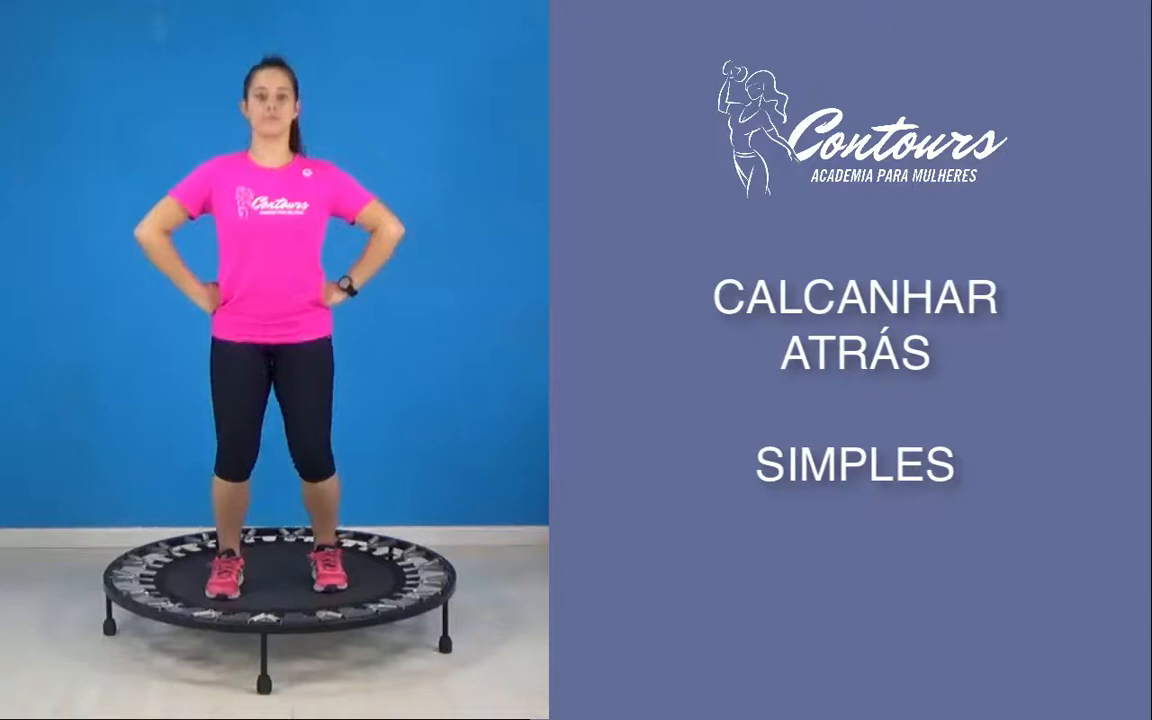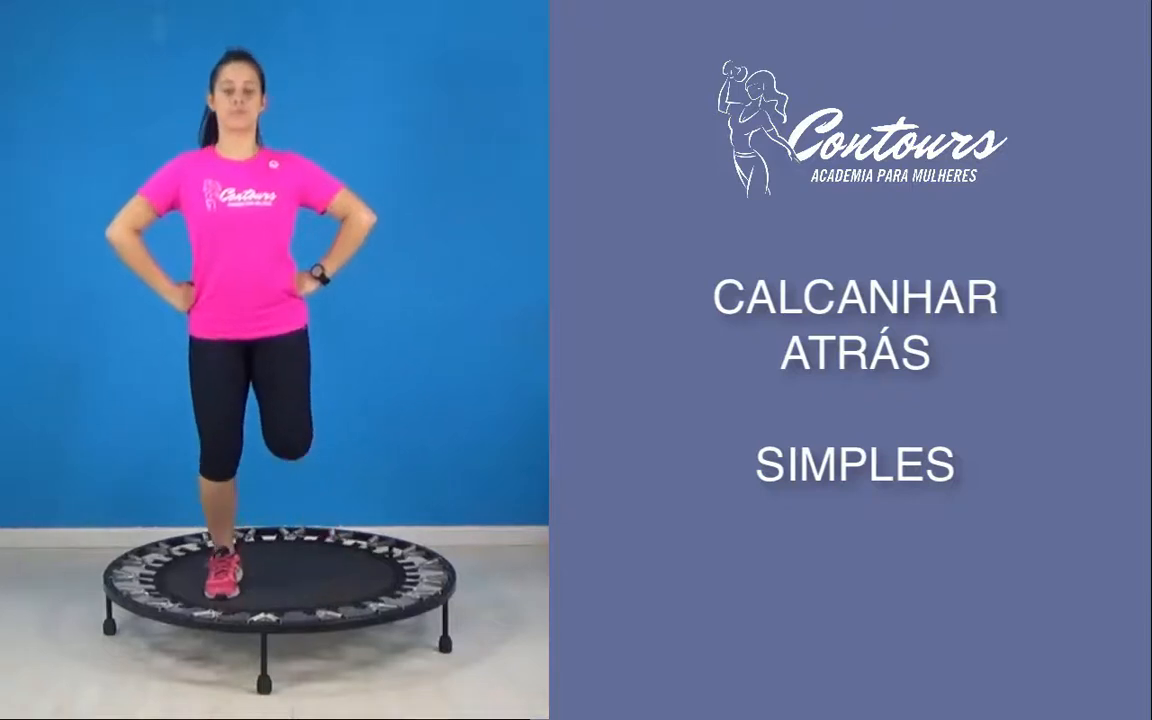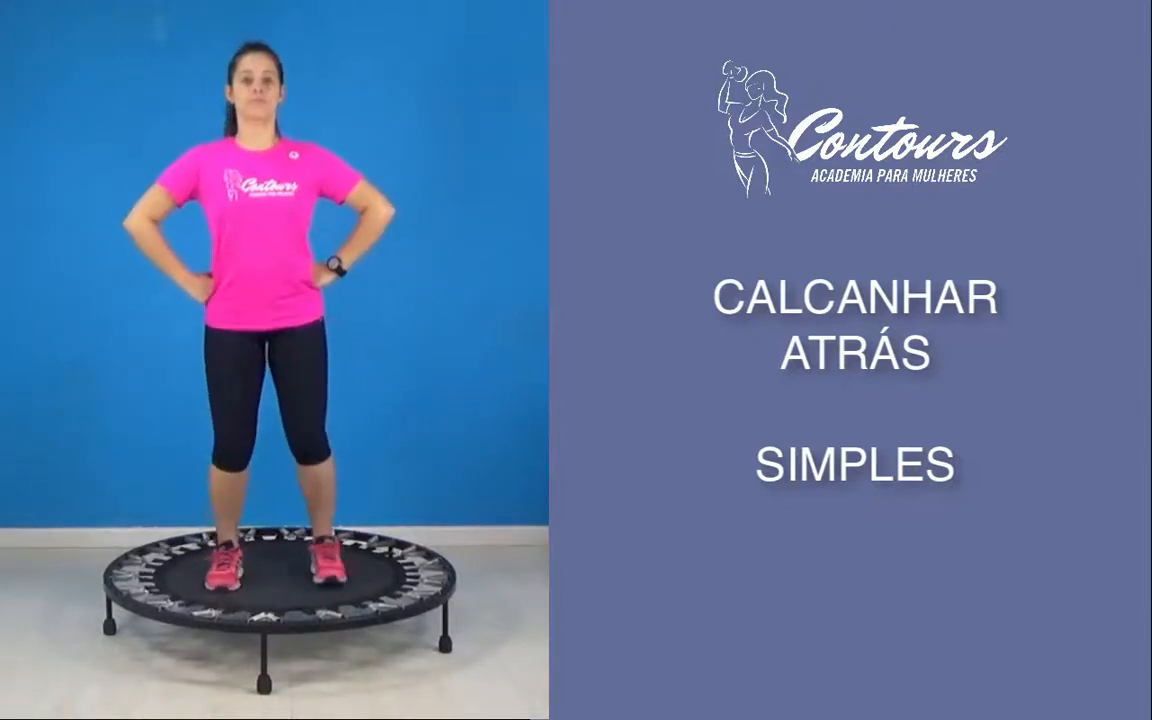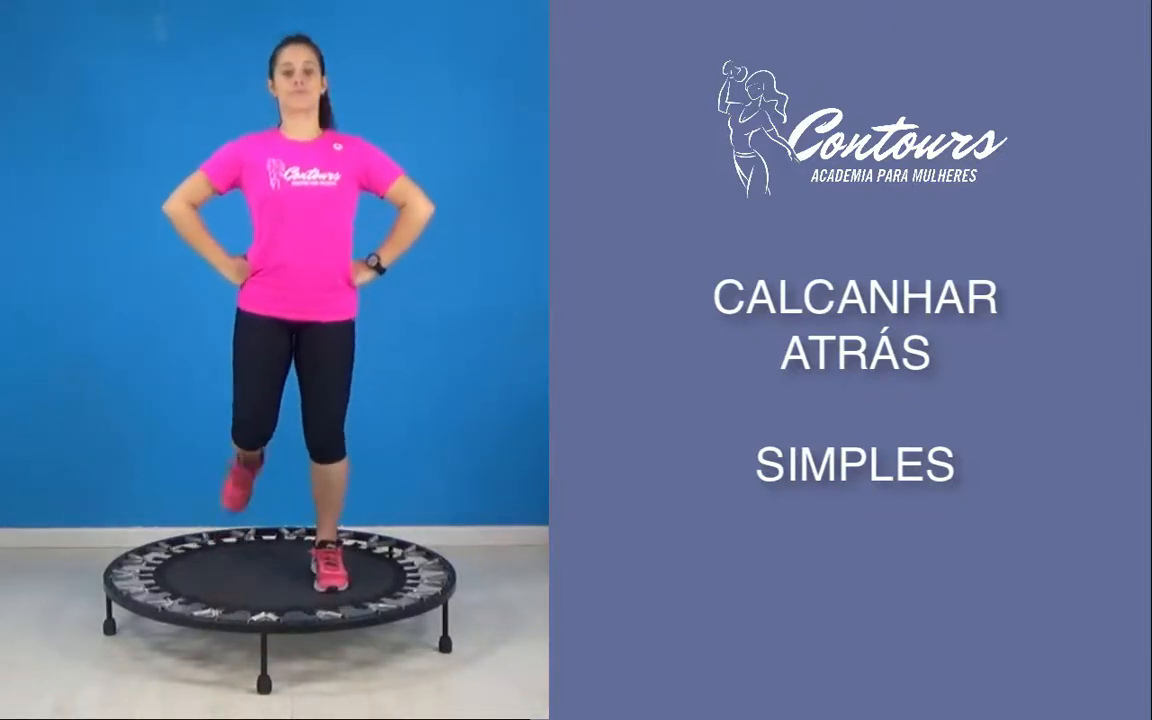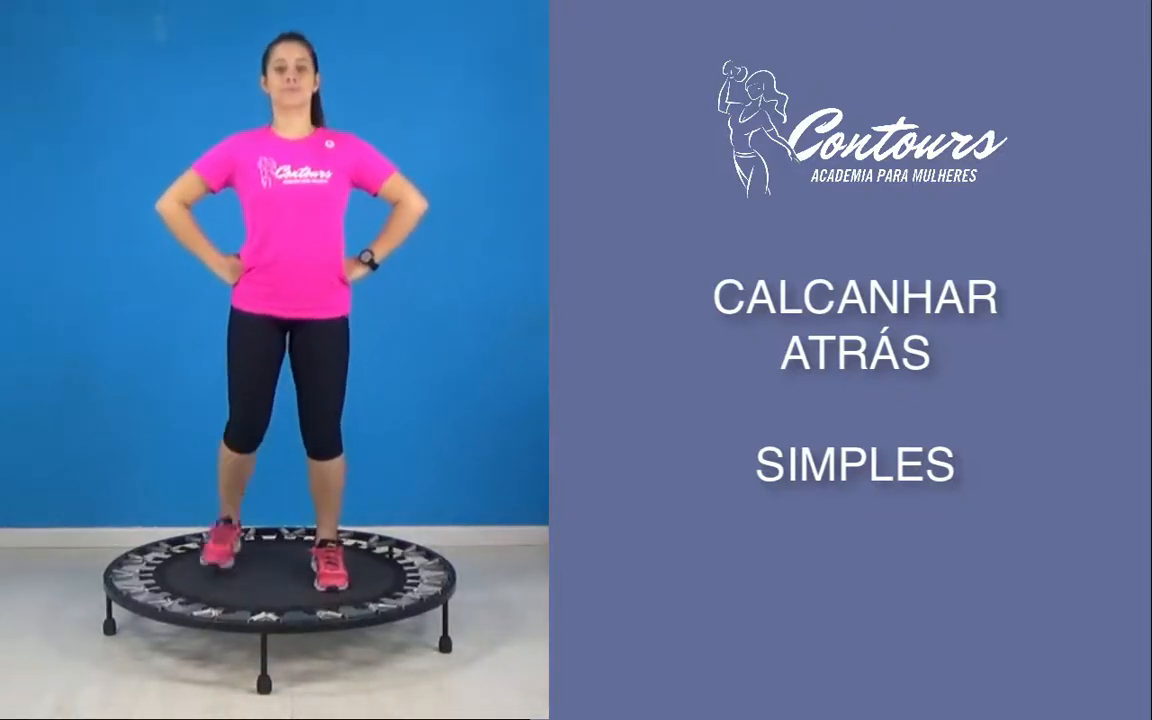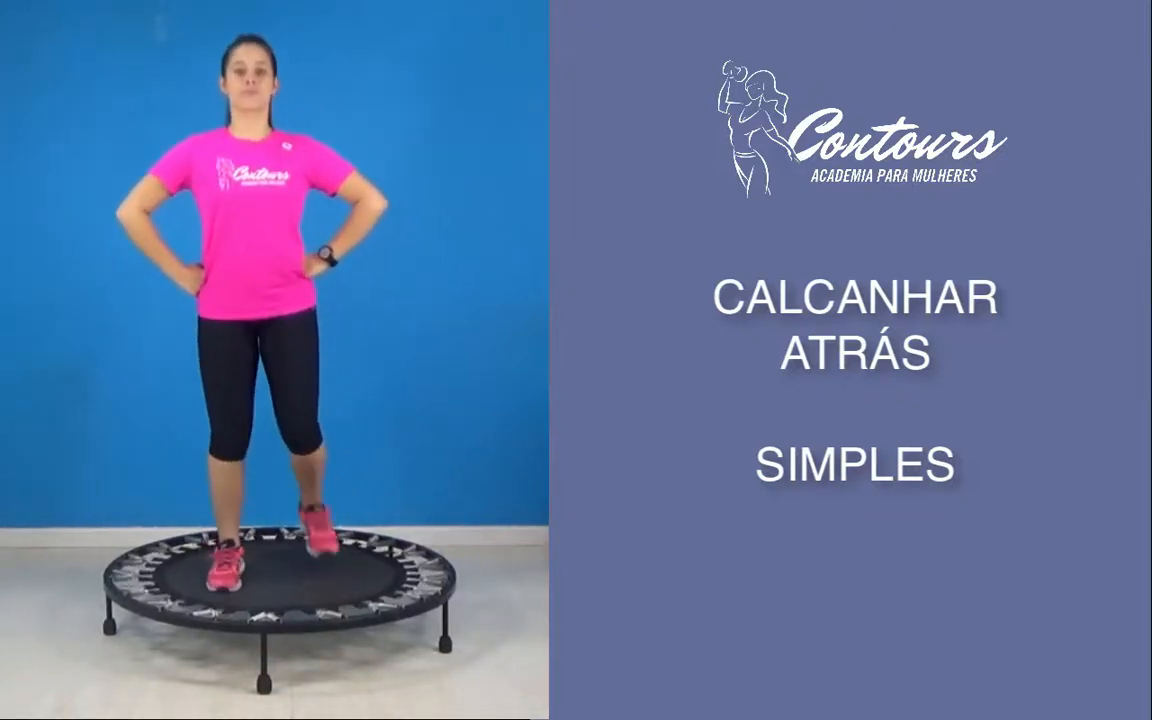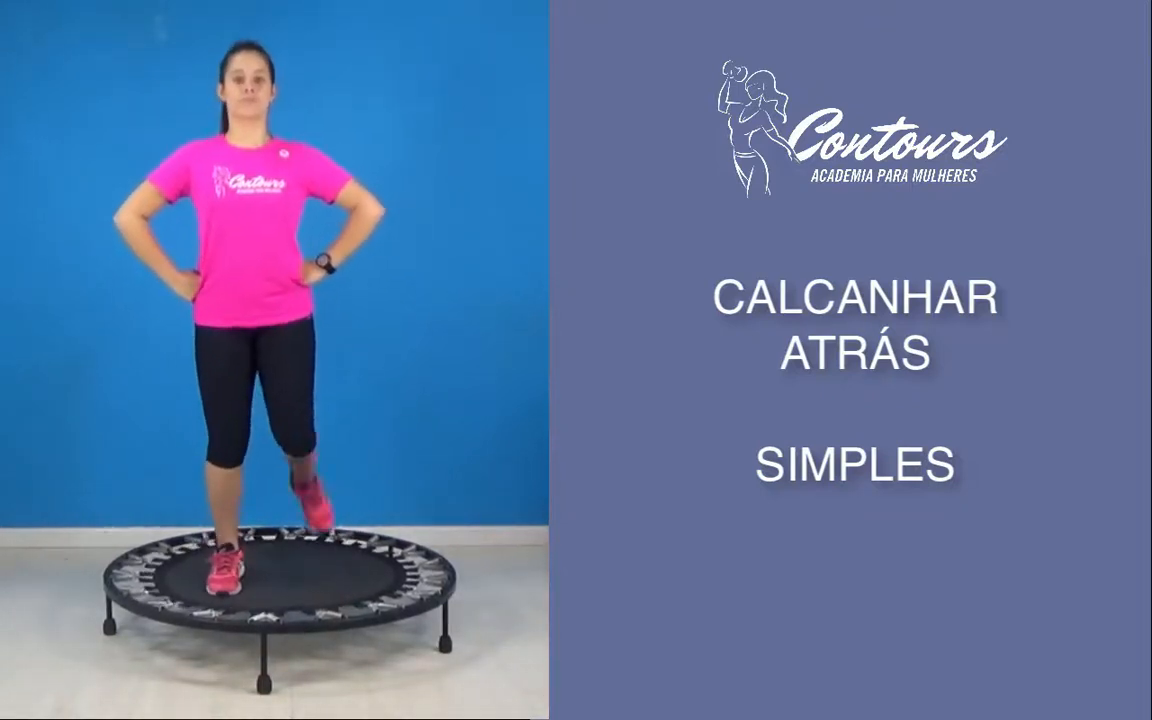
dt=0.4s
person 1, frame 1
left shoulder: (323, 178)
right shoulder: (217, 174)
left elbow: (390, 230)
right elbow: (150, 231)
left wrist: (346, 286)
right wrist: (198, 292)
left hip: (306, 339)
right hip: (236, 340)
left knee: (313, 456)
right knee: (235, 457)
left ankle: (326, 550)
right ankle: (228, 556)
person 1, frame 2
left shoulder: (291, 169)
right shoulder: (184, 170)
left elbow: (361, 217)
right elbow: (121, 231)
left wrist: (318, 275)
right wrist: (170, 290)
left hip: (282, 330)
right hip: (212, 335)
left knee: (290, 441)
right knee: (219, 453)
left ankle: (284, 423)
right ankle: (223, 555)
person 1, frame 3
left shoulder: (311, 160)
right shoulder: (204, 160)
left elbow: (379, 210)
right elbow: (139, 221)
left wrist: (335, 267)
right wrist: (190, 281)
left hip: (299, 323)
right hip: (230, 325)
left knee: (309, 440)
right knee: (232, 444)
left ankle: (325, 543)
right ankle: (227, 549)
person 1, frame 4
left shoulder: (354, 153)
right shoulder: (247, 151)
left elbow: (419, 207)
right elbow: (178, 205)
left wrist: (374, 265)
right wrist: (225, 265)
left hip: (331, 316)
right hip: (262, 313)
left knee: (326, 436)
right knee: (251, 430)
left ankle: (328, 547)
right ankle: (246, 464)
person 1, frame 5
left shoulder: (346, 150)
right shoulder: (239, 149)
left elbow: (412, 203)
right elbow: (171, 205)
left wrist: (367, 261)
right wrist: (219, 264)
left hip: (324, 314)
right hip: (255, 311)
left knee: (323, 433)
right knee: (246, 426)
left ankle: (327, 546)
right ankle: (226, 524)
person 1, frame 6
left shoulder: (303, 152)
right shoulder: (196, 151)
left elbow: (372, 201)
right elbow: (131, 211)
left wrist: (326, 258)
right wrist: (180, 272)
left hip: (291, 311)
right hip: (221, 315)
left knee: (300, 428)
right knee: (228, 434)
left ankle: (313, 508)
right ankle: (228, 547)
person 1, frame 7
left shoulder: (300, 160)
right shoulder: (194, 158)
left elbow: (369, 209)
right elbow: (128, 217)
left wrist: (323, 266)
right wrist: (176, 279)
left hip: (288, 319)
right hip: (219, 323)
left knee: (294, 433)
right knee: (225, 441)
left ankle: (308, 483)
right ankle: (227, 551)
